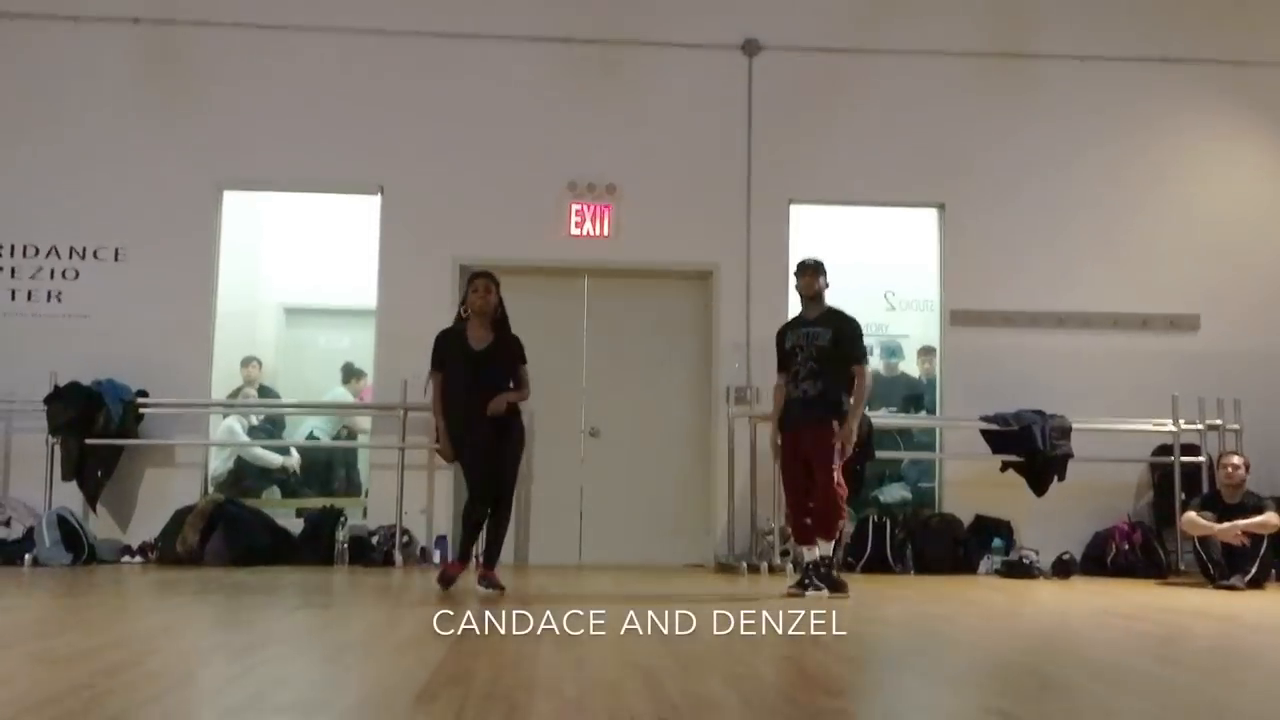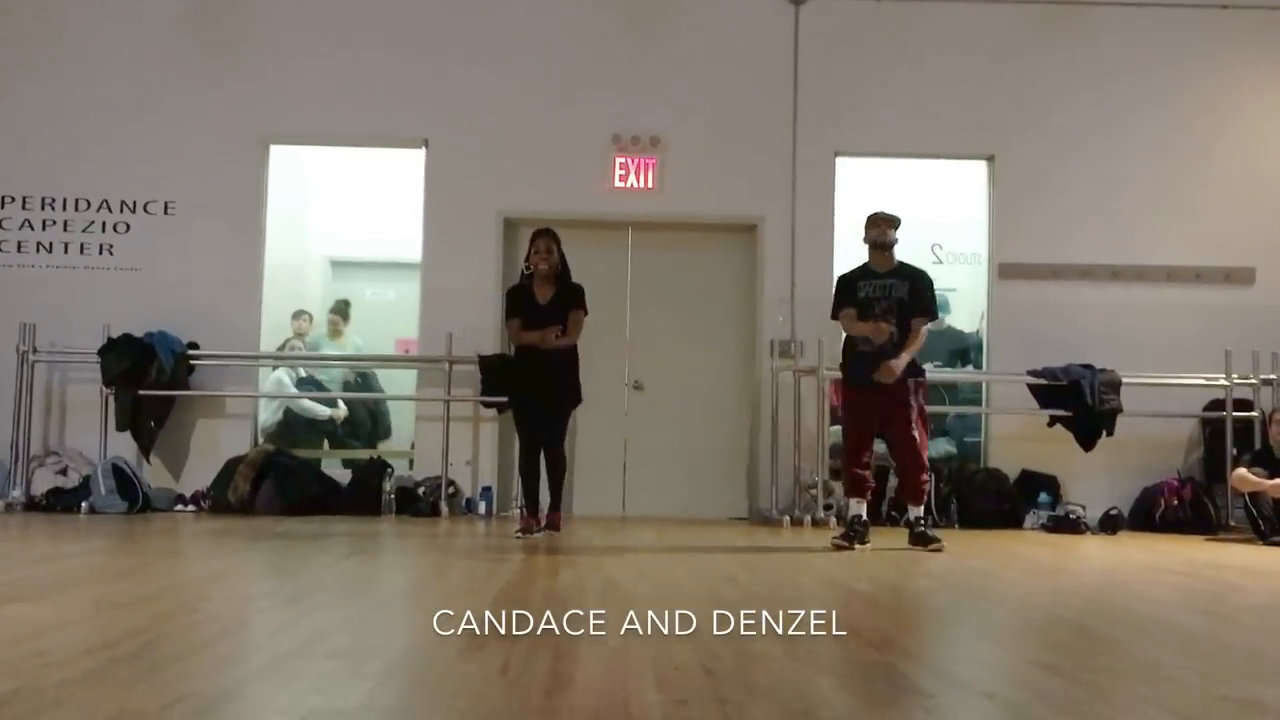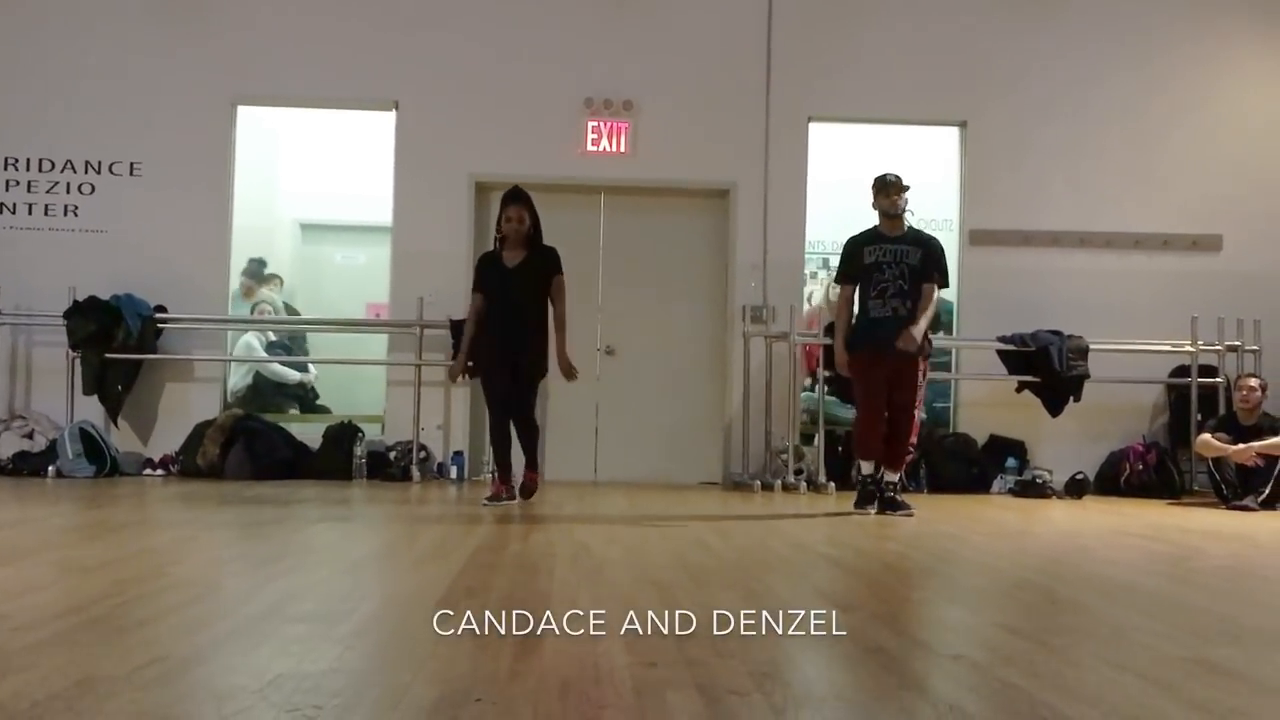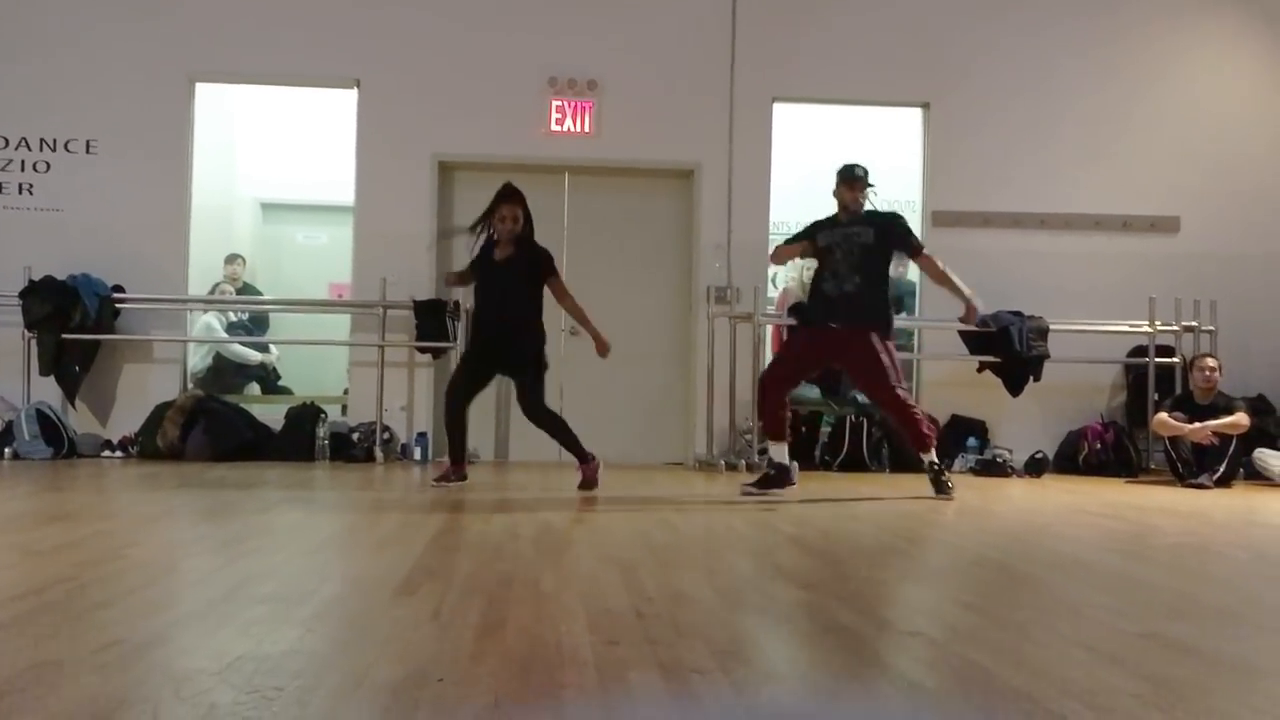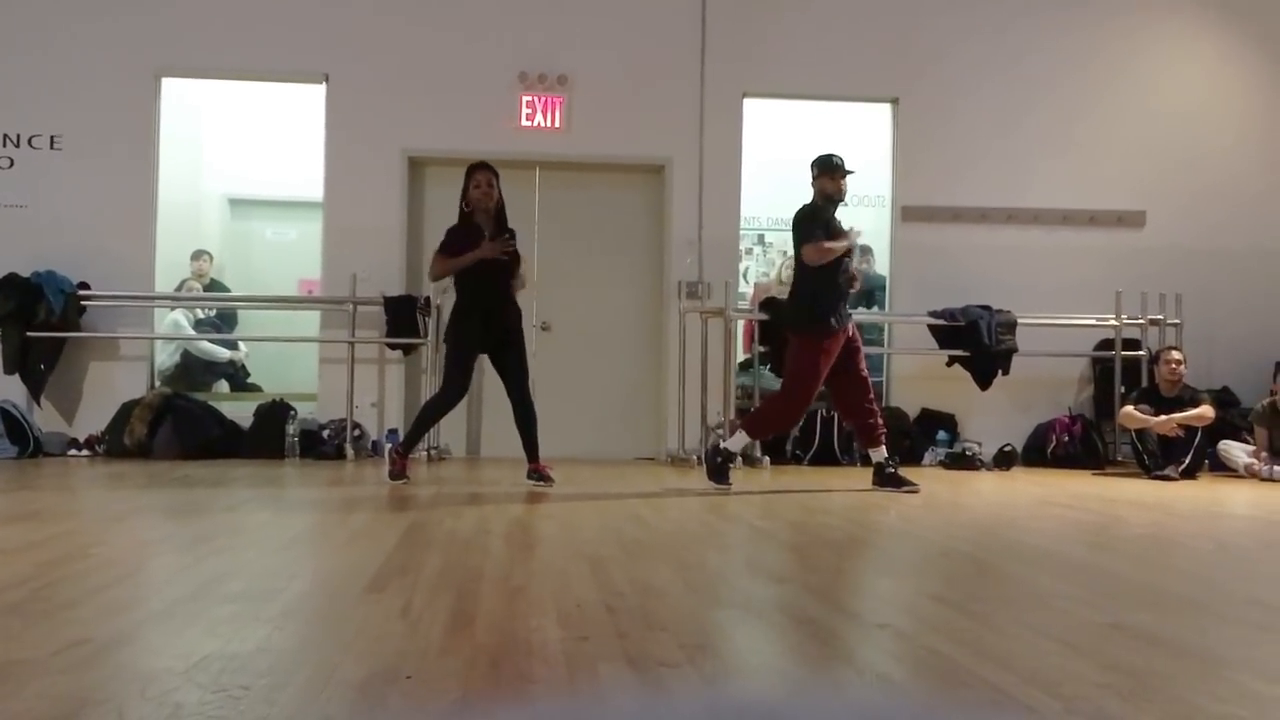
dt=1s
person 1, frame 1
left shoulder: (844, 325)
right shoulder: (786, 331)
left elbow: (862, 376)
left wrist: (852, 423)
right wrist: (774, 429)
left hip: (830, 422)
right hip: (794, 424)
left knee: (828, 489)
right knee: (798, 498)
left ankle: (826, 564)
right ankle: (810, 568)
person 1, frame 2
left shoulder: (916, 279)
right shoulder: (849, 281)
left elbow: (920, 329)
right elbow: (847, 323)
left wrist: (901, 360)
right wrist: (869, 330)
left hip: (903, 376)
right hip: (858, 375)
left knee: (911, 449)
right knee: (856, 450)
left ankle: (917, 524)
right ankle: (857, 522)
person 1, frame 3
left shoulder: (928, 245)
right shoulder: (857, 245)
left elbow: (930, 294)
right elbow: (845, 298)
left wrist: (919, 327)
right wrist: (839, 345)
left hip: (909, 346)
right hip: (867, 344)
left knee: (905, 418)
right knee: (869, 414)
left ankle: (890, 489)
right ankle: (867, 482)
person 1, frame 4
left shoulder: (885, 223)
right shoulder: (820, 230)
left elbow: (924, 260)
right elbow: (776, 258)
left wrist: (964, 295)
right wrist: (793, 248)
left hip: (866, 328)
right hip: (818, 326)
left knee: (892, 397)
right knee: (771, 385)
left ankle: (933, 467)
right ankle: (780, 469)
person 1, frame 5
left shoulder: (833, 221)
right shoulder: (809, 216)
right elbow: (813, 255)
left wrist: (852, 278)
right wrist: (847, 242)
left hip: (839, 322)
right hip: (813, 325)
left knee: (859, 395)
right knee: (793, 399)
left ankle: (883, 467)
right ankle: (722, 453)
person 2, frame 1
left shoulder: (510, 342)
right shoulder: (448, 339)
left elbow: (524, 388)
right elbow: (438, 391)
left wrist: (507, 396)
right wrist: (443, 435)
left hip: (506, 430)
right hip: (468, 431)
left knee: (503, 498)
right knee: (480, 495)
left ankle: (488, 568)
right ankle: (460, 559)
person 2, frame 2
left shoulder: (573, 292)
right shoulder: (516, 294)
left elbow: (574, 334)
right elbow: (514, 335)
left wrist: (553, 342)
right wrist: (541, 336)
left hip: (561, 381)
right hip: (526, 380)
left knee: (554, 446)
right knee: (529, 446)
left ankle: (554, 510)
right ankle: (530, 515)
person 2, frame 3
left shoulder: (546, 257)
right shoulder: (487, 261)
left elbow: (558, 305)
right elbow: (476, 310)
left wrist: (562, 351)
right wrist: (462, 353)
left hip: (529, 349)
right hip: (491, 349)
left knee: (522, 413)
right knee: (498, 415)
left ankle: (532, 471)
right ankle: (503, 483)
person 2, frame 4
left shoulder: (536, 255)
right shoulder: (487, 249)
left elbow: (563, 297)
right elbow: (470, 277)
left wrist: (594, 334)
right wrist: (456, 278)
left hip: (525, 343)
right hip: (485, 342)
left knee: (533, 409)
right knee: (454, 398)
left ankle: (587, 462)
right ankle: (457, 466)
person 2, frame 5
left shoulder: (507, 234)
right shoulder: (460, 233)
right elbow: (436, 271)
left wrist: (516, 283)
right wrist: (478, 253)
left hip: (506, 323)
right hip: (468, 321)
left knee: (520, 392)
right knee: (453, 390)
left ankle: (535, 465)
right ankle: (400, 453)
